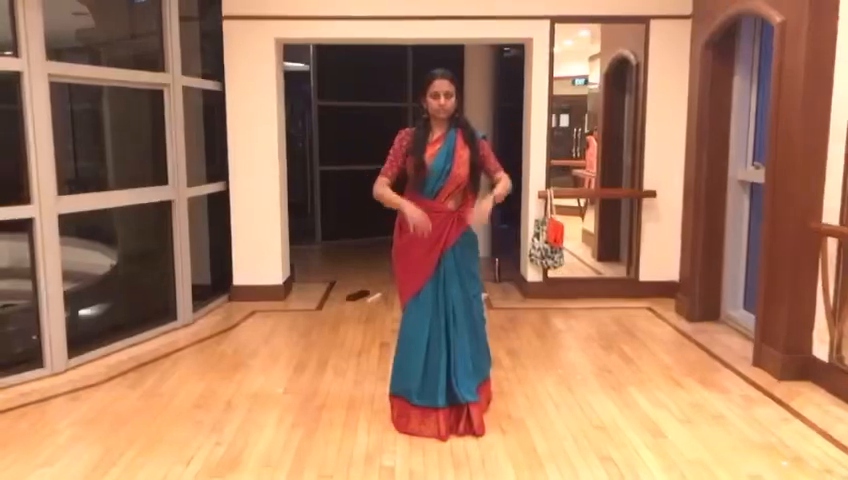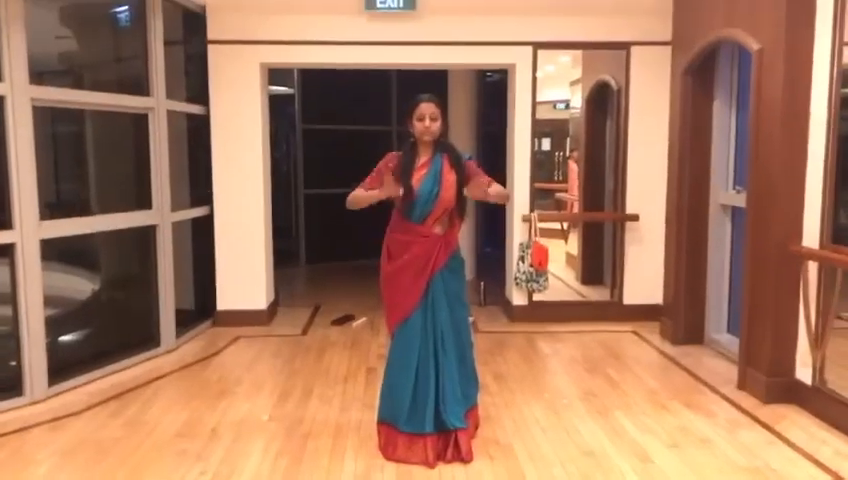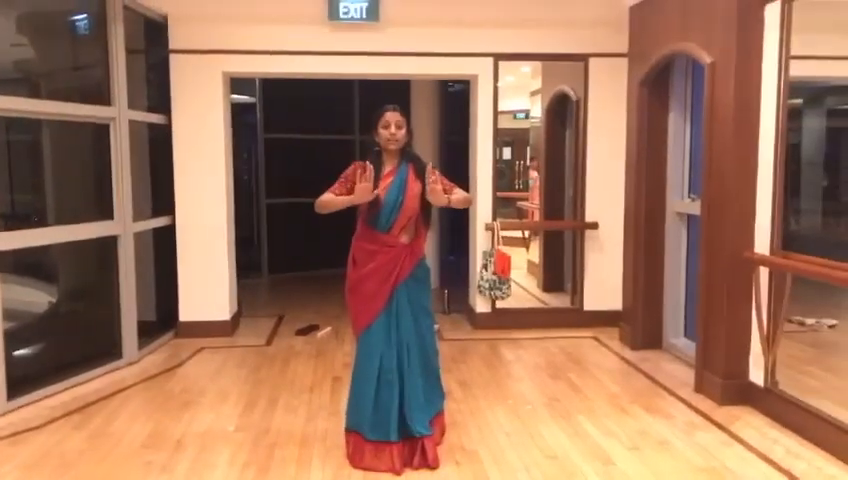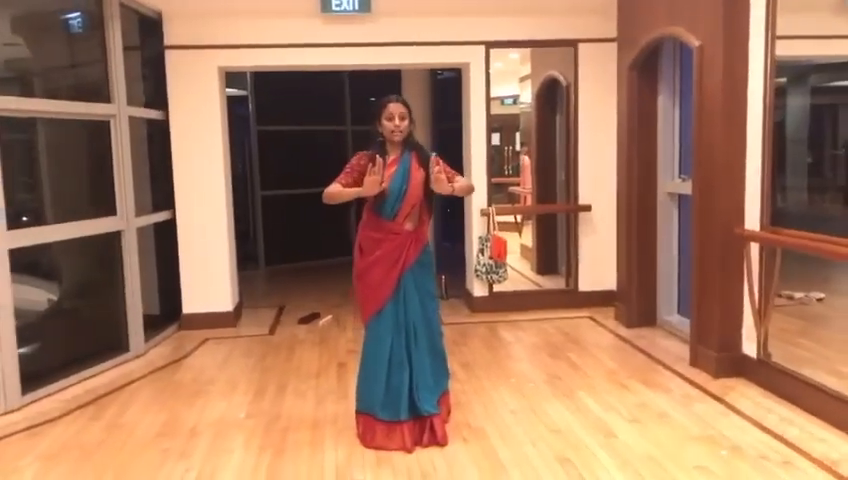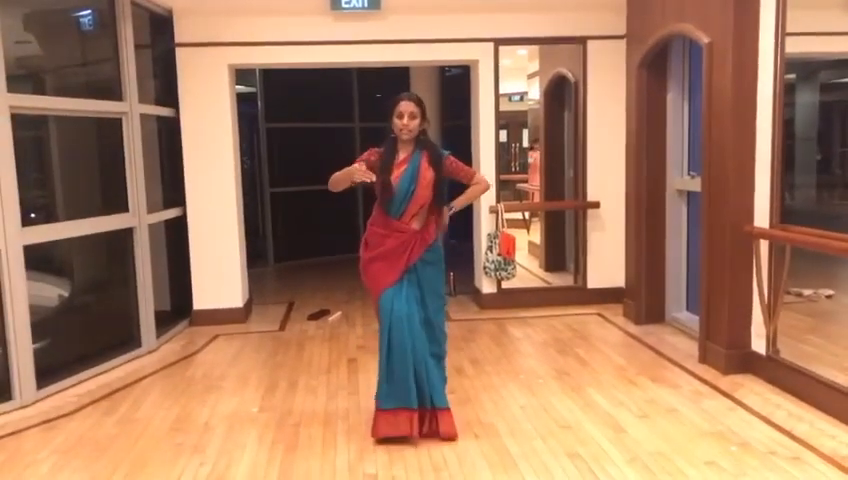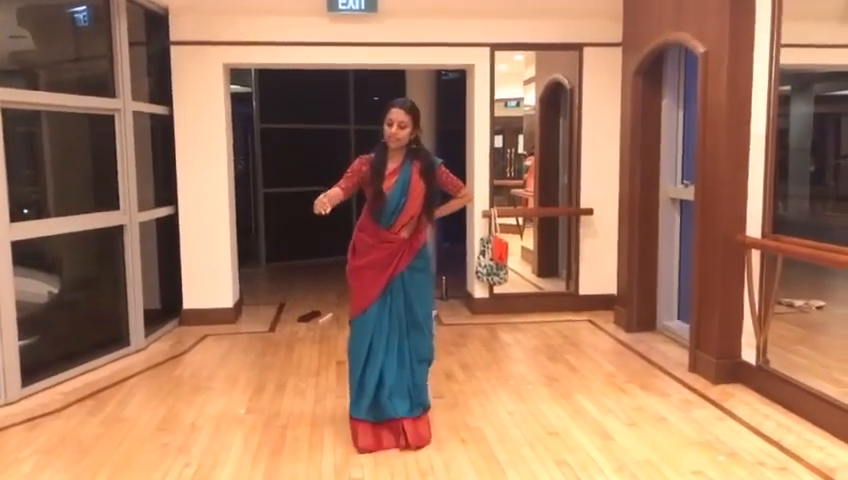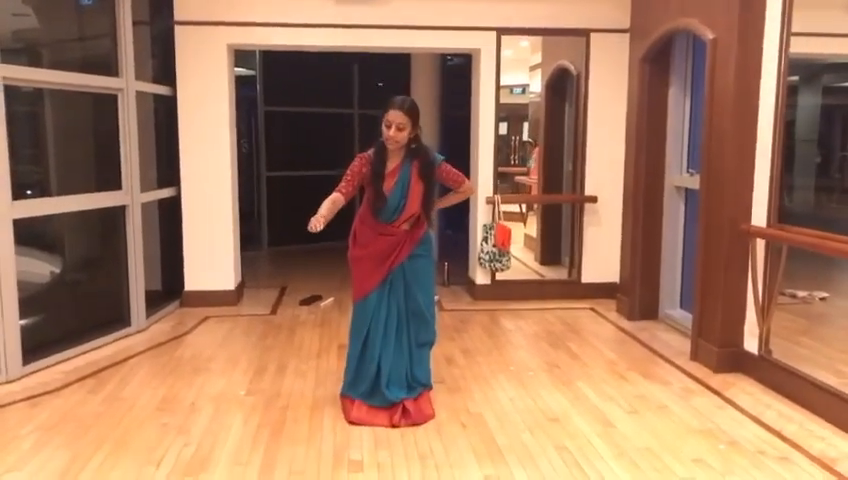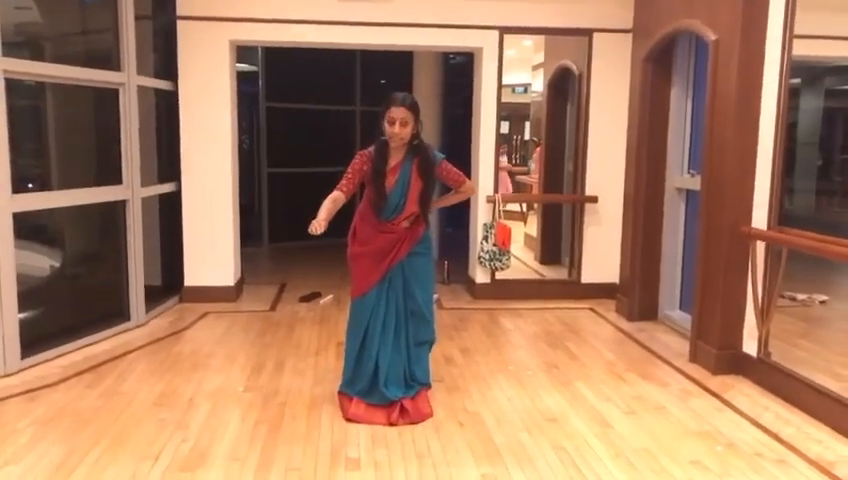
dt=0.5s
person 1, frame 1
left shoulder: (471, 140)
right shoulder: (409, 138)
left elbow: (504, 180)
right elbow: (380, 187)
left wrist: (489, 200)
right wrist: (406, 203)
left hip: (456, 238)
right hip: (417, 239)
left knee: (461, 312)
right knee: (421, 315)
left ankle: (462, 393)
right ankle: (421, 397)
person 1, frame 2
left shoulder: (457, 163)
right shoulder: (395, 162)
left elbow: (503, 195)
right elbow: (352, 201)
left wrist: (484, 191)
right wrist: (380, 193)
left hip: (444, 262)
right hip: (404, 261)
left knee: (448, 335)
right knee: (409, 338)
left ankle: (450, 418)
right ankle: (409, 423)
person 1, frame 3
left shoulder: (421, 171)
right shoulder: (361, 170)
left elbow: (466, 199)
right elbow: (320, 204)
left wrist: (443, 199)
right wrist: (355, 198)
left hip: (409, 270)
right hip: (371, 270)
left knee: (413, 343)
right knee: (375, 347)
left ankle: (416, 426)
right ankle: (376, 430)
person 1, frame 4
left shoulder: (424, 160)
right shoulder: (365, 161)
left elbow: (467, 185)
right elbow: (328, 195)
left wrist: (446, 187)
right wrist: (363, 191)
left hip: (414, 255)
right hip: (377, 256)
left knee: (420, 327)
right knee: (383, 330)
left ankle: (423, 409)
right ankle: (385, 415)
person 1, frame 5
left shoulder: (437, 159)
right shoulder: (377, 157)
left elbow: (481, 183)
right elbow: (333, 185)
left wrist: (449, 208)
right wrist: (352, 172)
left hip: (423, 252)
right hip: (385, 251)
left knee: (426, 325)
right knee: (397, 321)
left ankle: (428, 405)
right ankle: (399, 407)
person 1, frame 6
left shoulder: (427, 167)
right shoulder: (367, 164)
left elbow: (464, 195)
right elbow: (341, 190)
left wrist: (431, 215)
right wrist: (325, 199)
left hip: (410, 259)
right hip: (371, 259)
left knee: (411, 331)
right knee: (370, 334)
left ankle: (409, 412)
right ankle: (371, 413)
person 1, frame 7
left shoulder: (427, 162)
right shoulder: (367, 161)
left elbow: (465, 188)
right elbow: (340, 194)
left wrist: (430, 208)
right wrist: (321, 215)
left hip: (412, 249)
right hip: (372, 249)
left knee: (413, 316)
right knee: (372, 318)
left ankle: (410, 390)
right ankle: (368, 390)
person 1, frame 8
left shoulder: (428, 160)
right shoulder: (368, 158)
left elbow: (467, 188)
right elbow: (340, 194)
left wrist: (430, 206)
right wrist: (322, 218)
left hip: (411, 247)
right hip: (371, 246)
left knee: (411, 315)
right knee: (370, 316)
left ankle: (407, 388)
right ankle: (366, 387)
